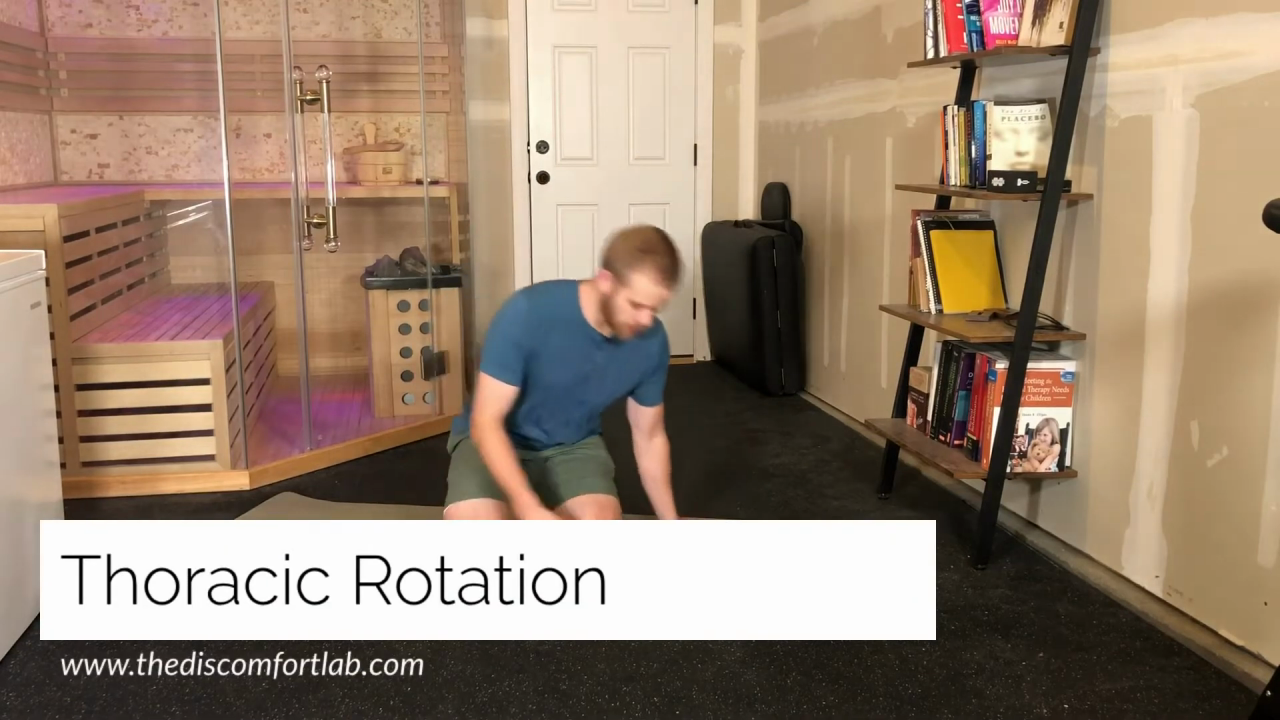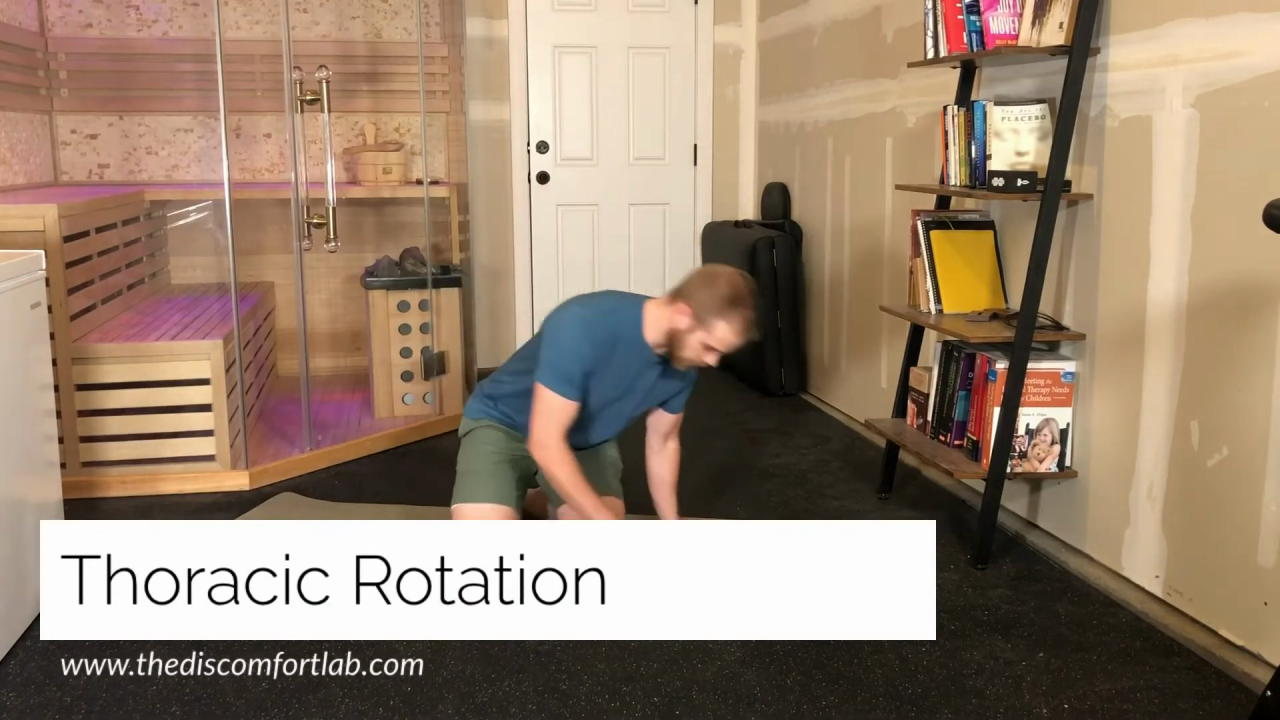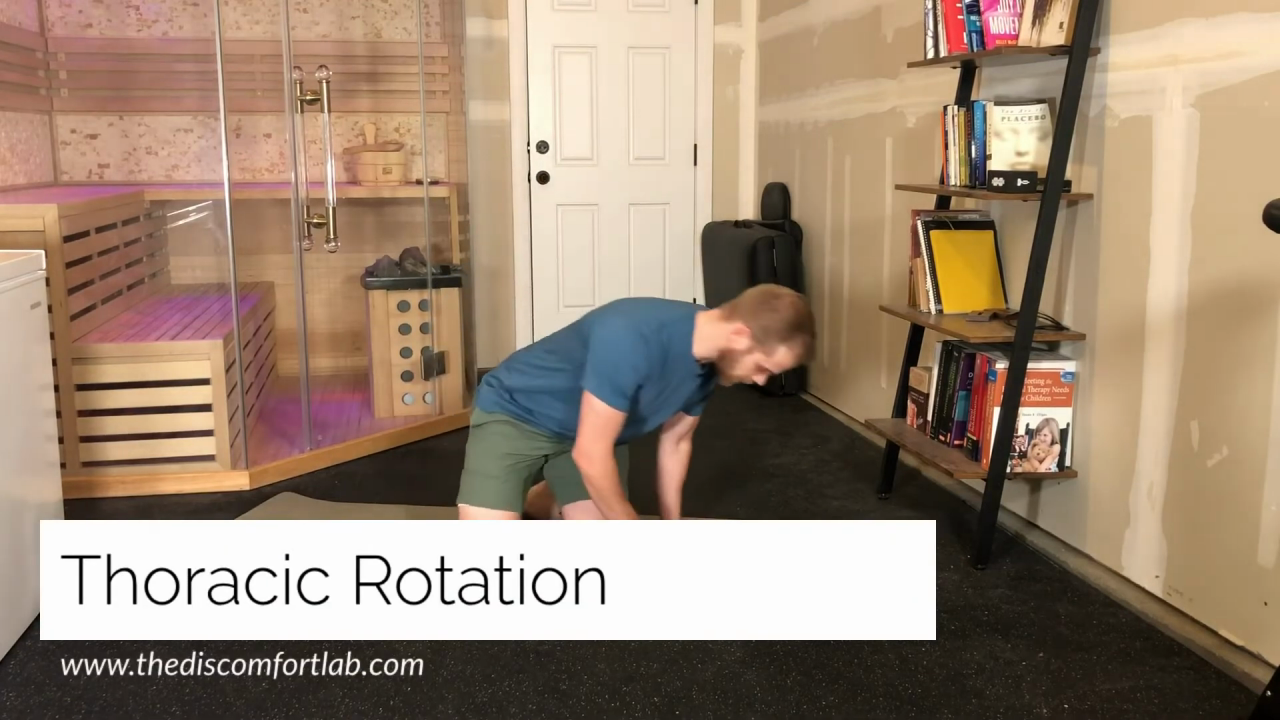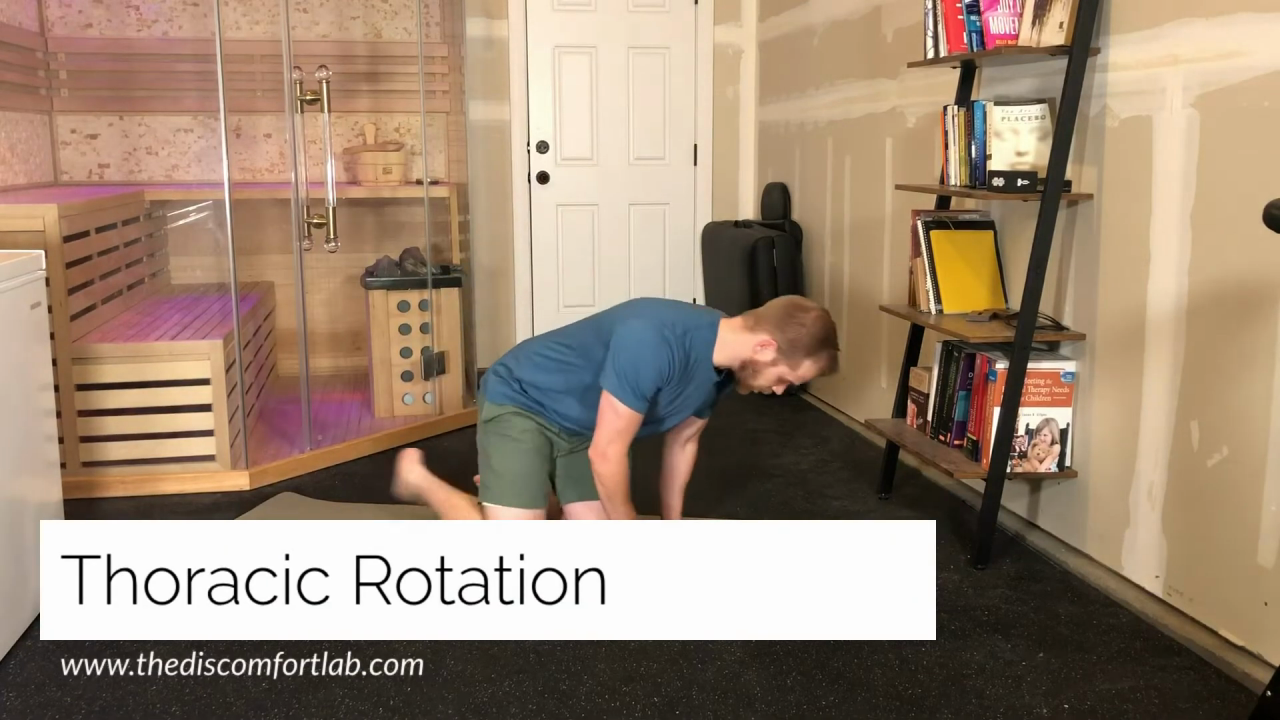
dt=0.2s
person 1, frame 1
left shoulder: (650, 344)
right shoulder: (528, 312)
left elbow: (650, 436)
right elbow: (487, 423)
left wrist: (670, 524)
right wrist: (529, 510)
left hip: (572, 446)
right hip: (491, 435)
person 1, frame 2
left shoulder: (681, 360)
right shoulder: (583, 325)
left elbow: (663, 440)
right elbow: (546, 443)
left hip: (585, 442)
right hip: (500, 423)
left ankle: (550, 502)
person 1, frame 3
left shoulder: (709, 361)
right shoulder: (632, 337)
left elbow: (675, 440)
right elbow: (590, 453)
left hip: (581, 426)
right hip: (513, 412)
left ankle: (543, 496)
person 1, frame 4
left shoulder: (723, 362)
right shoulder: (656, 341)
left elbow: (682, 440)
right elbow: (604, 453)
left hip: (586, 421)
right hip: (522, 402)
left ankle: (529, 488)
right ankle: (419, 477)
